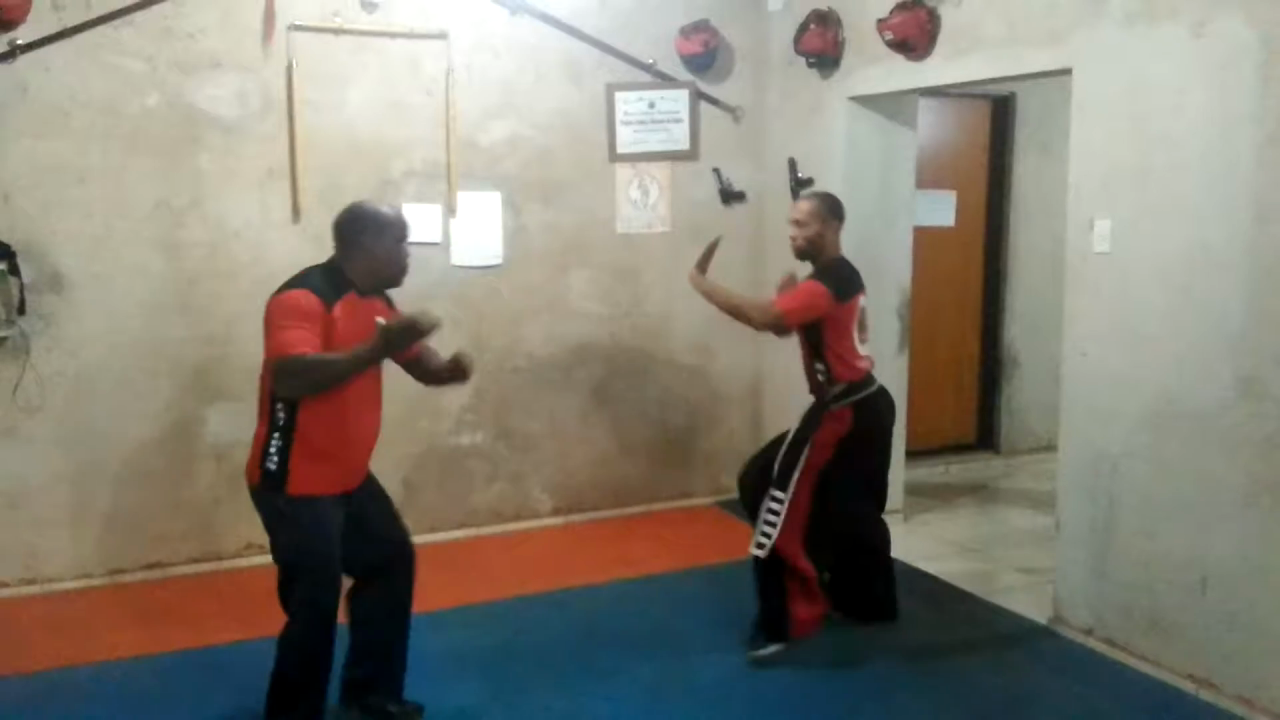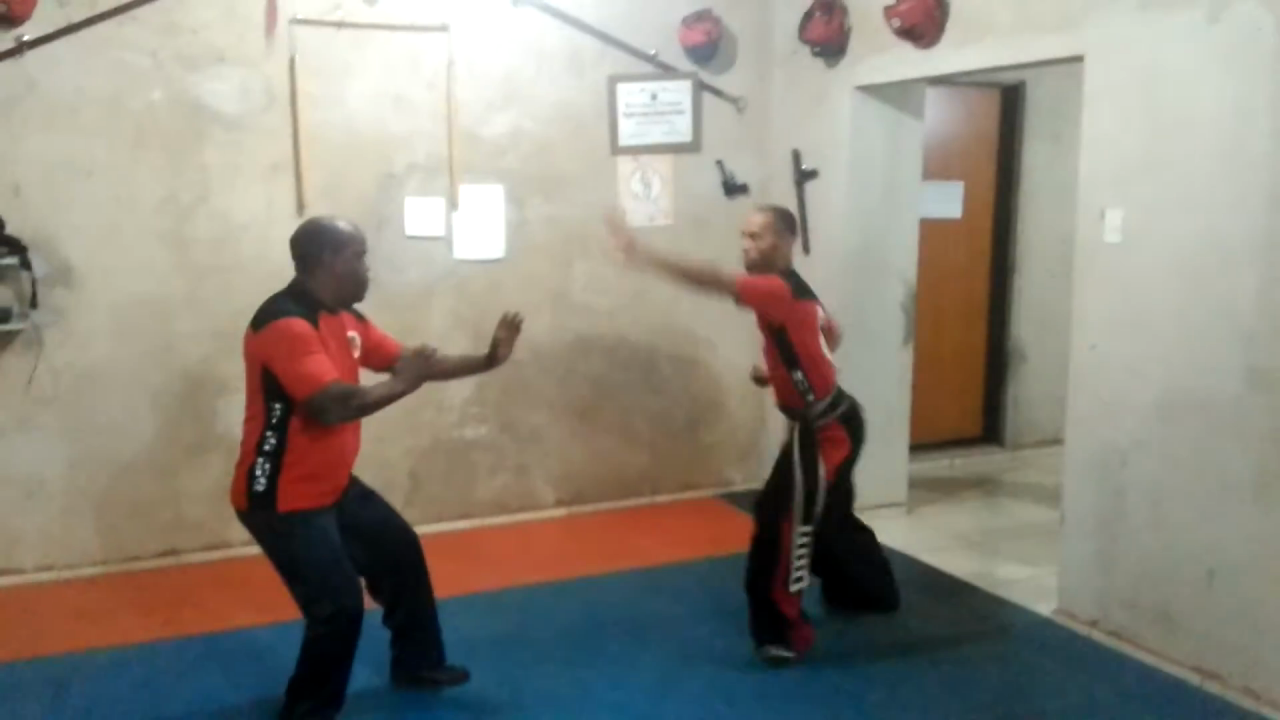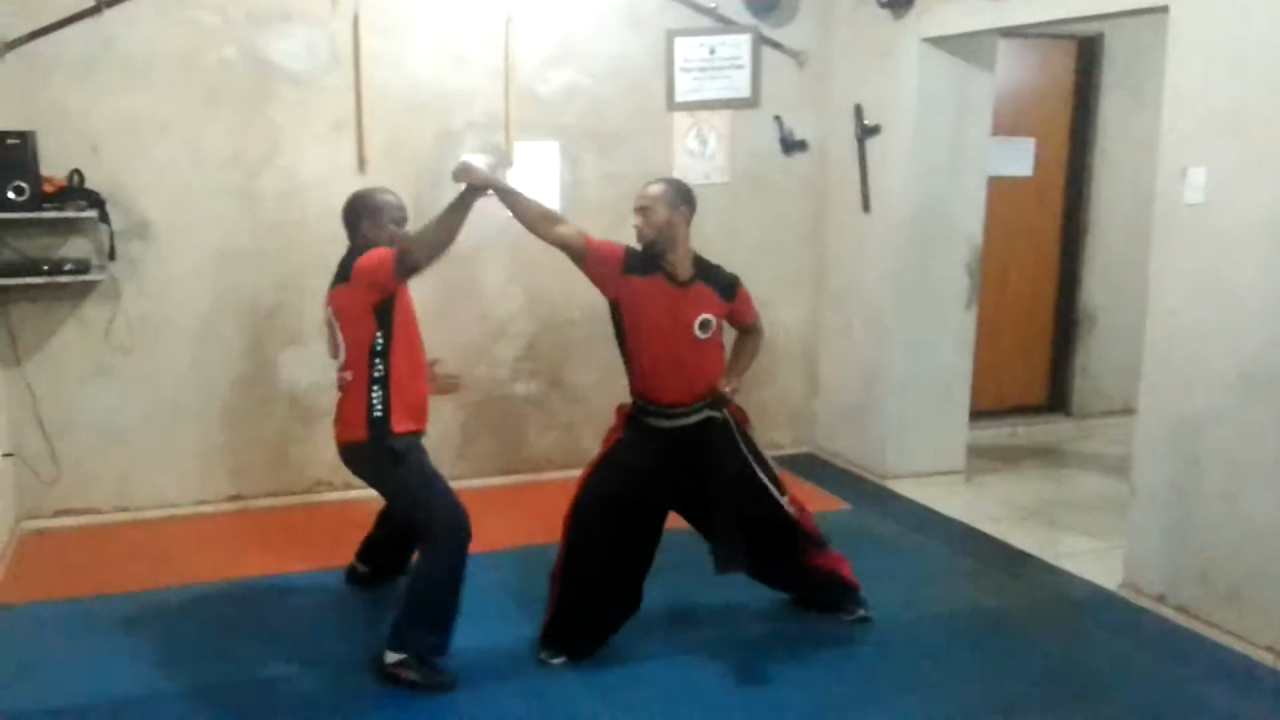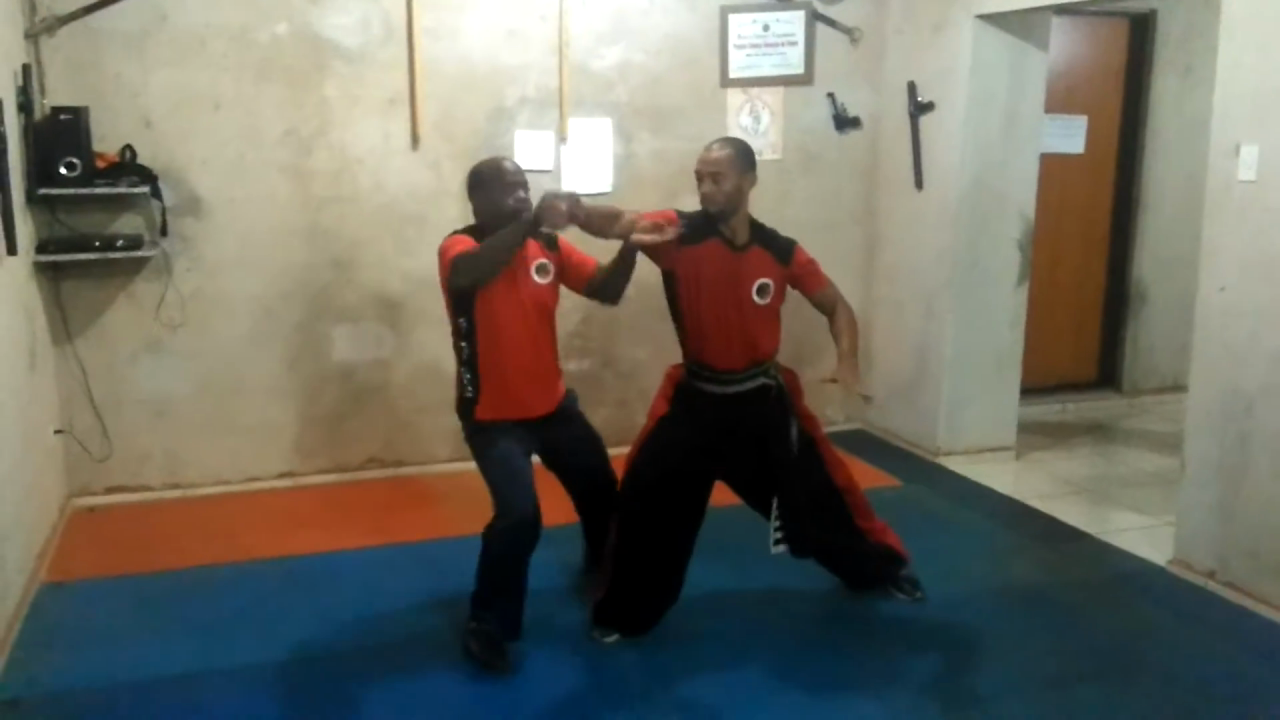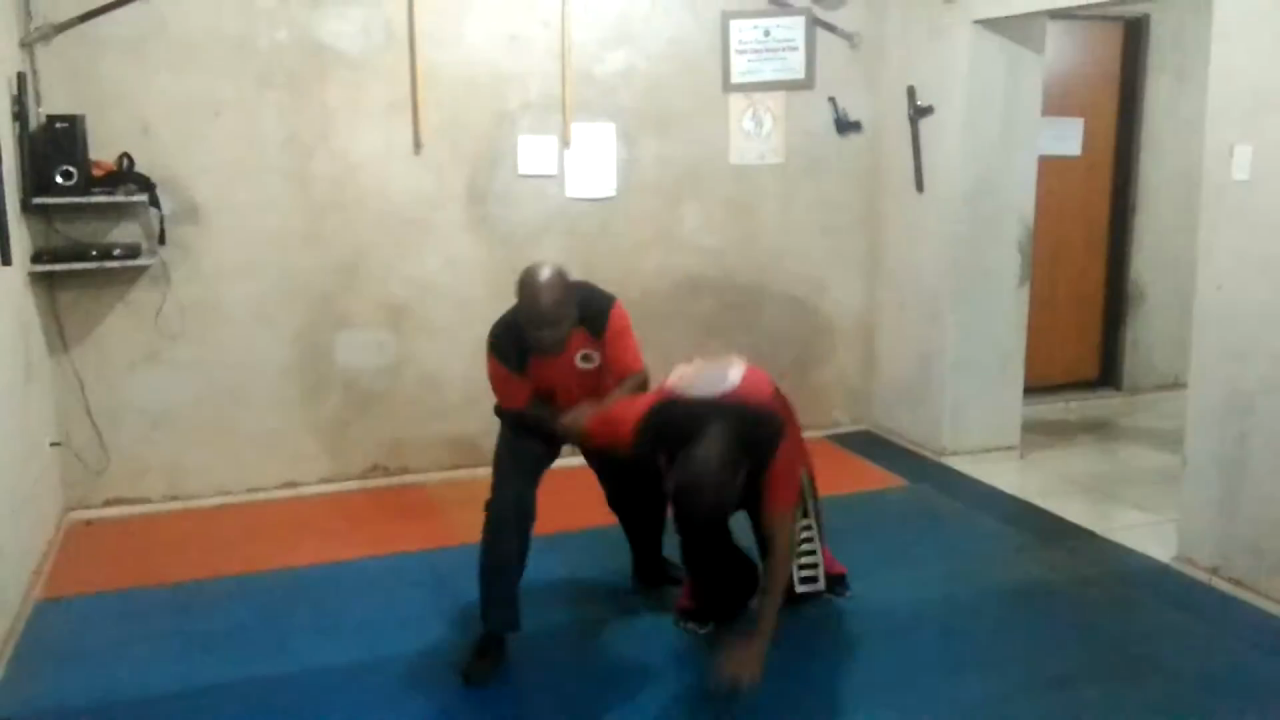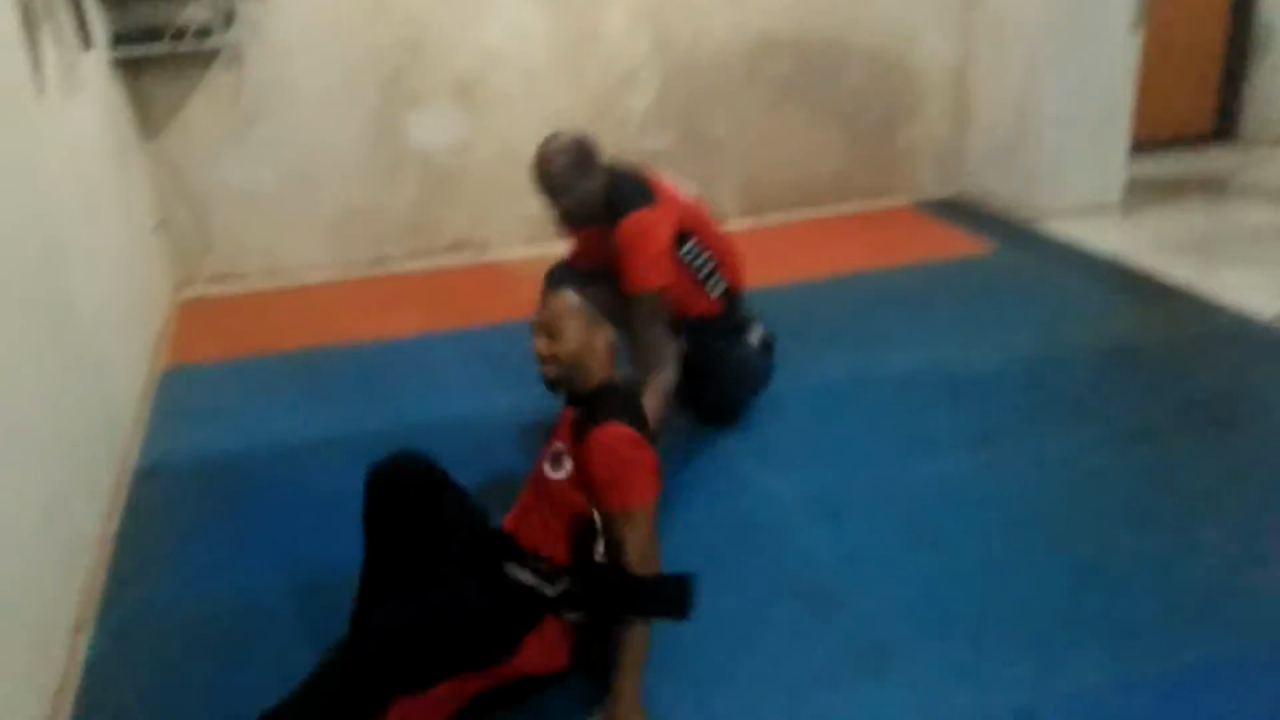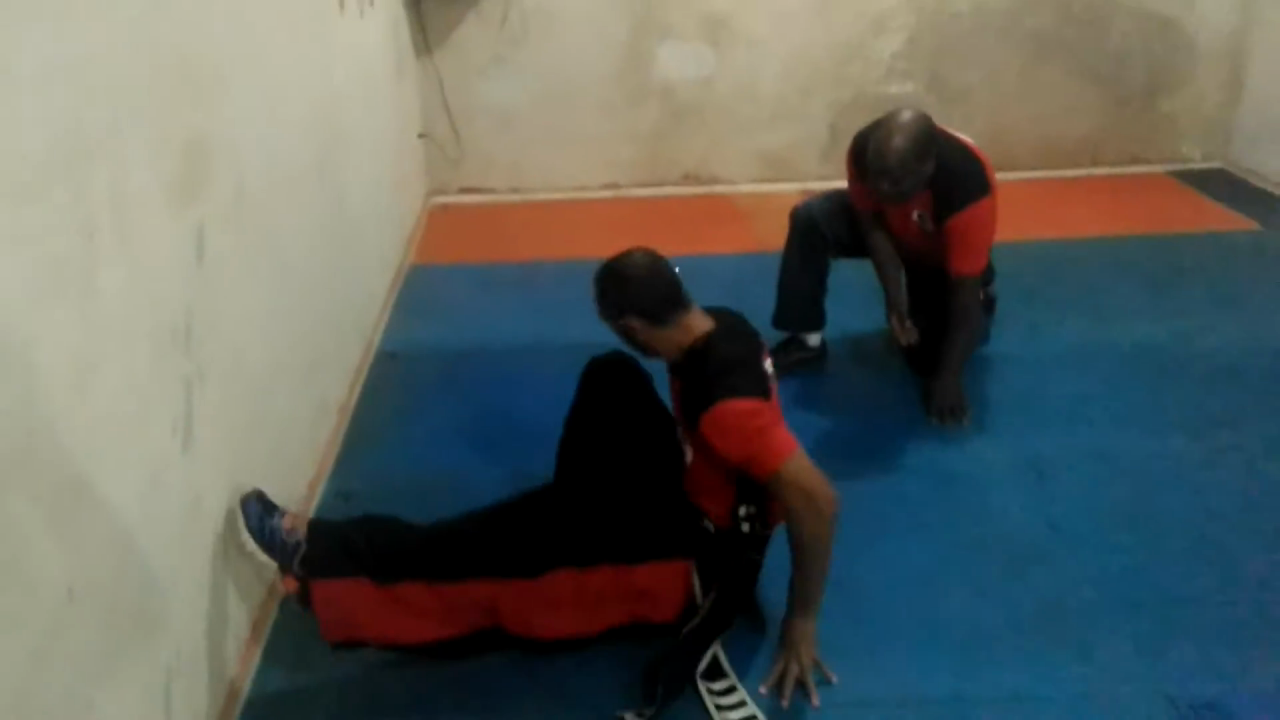
dt=0.7s
person 1, frame 1
left shoulder: (826, 285)
right shoulder: (840, 277)
left elbow: (763, 317)
right elbow: (787, 320)
left wrist: (703, 283)
right wrist: (787, 299)
left hip: (845, 412)
right hip: (866, 407)
left knee: (784, 503)
right knee: (852, 511)
left ankle: (785, 620)
right ankle: (869, 601)
person 1, frame 2
left shoulder: (780, 291)
right shoulder: (788, 293)
left elbow: (715, 281)
right elbow: (831, 333)
left wrist: (640, 252)
right wrist: (774, 370)
left hip: (826, 431)
right hip: (824, 424)
left knee: (785, 521)
right knee: (823, 518)
left ankle: (784, 632)
right ankle: (868, 592)
person 1, frame 3
left shoulder: (723, 286)
right shoulder: (622, 269)
left elbow: (753, 332)
right elbow: (555, 228)
left wrist: (732, 375)
right wrist: (494, 186)
left hip: (710, 431)
right hip: (646, 433)
left knee: (766, 518)
right knee: (597, 524)
left ankle: (836, 590)
right ankle: (567, 635)
person 1, frame 4
left shoulder: (781, 252)
right shoulder: (678, 234)
left elbow: (836, 306)
right elbow: (617, 223)
left wrist: (847, 363)
right wrist: (573, 211)
left hip: (762, 399)
right hip: (695, 400)
left knee: (819, 490)
right knee: (646, 498)
left ankle: (882, 568)
right ankle: (624, 613)
person 1, frame 5
left shoulder: (773, 441)
right shoulder: (644, 421)
left elbow: (781, 542)
left knee: (795, 514)
right knee: (699, 536)
left ankle: (816, 574)
person 1, frame 6
left shoulder: (613, 435)
right shoulder: (589, 406)
left elbow: (640, 566)
left hip: (541, 603)
right hip: (512, 561)
left knee: (385, 652)
right knee: (402, 477)
person 1, frame 7
left shoulder: (725, 403)
right shoulder: (721, 328)
left elbow: (815, 499)
left wrist: (801, 623)
left hip: (704, 559)
right hip: (694, 492)
left knee: (528, 541)
right knee: (610, 377)
right ankle: (587, 514)
person 2, frame 1
left shoulder: (378, 302)
right shoulder: (303, 299)
left elbow: (419, 361)
right elbow: (290, 376)
left wrist: (448, 369)
right wrist: (377, 348)
left hip: (349, 477)
right hip: (293, 484)
left knee: (392, 566)
right knee: (315, 601)
person 2, frame 2
left shoulder: (345, 318)
right shoulder: (284, 325)
left elbow: (406, 360)
right elbow: (332, 405)
left wrist: (487, 360)
right wrist: (403, 382)
left hip: (333, 485)
right hip: (281, 500)
left knee: (399, 551)
right knee: (339, 605)
left ankle: (417, 661)
person 2, frame 3
left shoulder: (357, 282)
right shoulder: (370, 268)
right elbow: (418, 253)
left wrist: (414, 382)
right wrist: (468, 197)
left hip: (369, 431)
right hip: (381, 437)
left knee: (410, 504)
right knee: (449, 528)
left ankle: (370, 566)
right ankle: (406, 652)
person 2, frame 4
left shoulder: (549, 246)
right shoulder: (461, 246)
left elbow: (605, 291)
right elbow: (467, 277)
left wrist: (630, 245)
right wrist: (529, 223)
left hip: (552, 405)
right hip: (491, 416)
left knee: (599, 487)
right knee: (519, 517)
left ankle: (605, 566)
right ankle: (487, 624)
person 2, frame 5
left shoulder: (604, 311)
right shoulder: (505, 344)
left elbow: (635, 381)
right elbow: (516, 411)
right wrist: (577, 429)
left hip: (603, 408)
right hip: (535, 419)
left knee: (639, 488)
right knee: (509, 507)
left ankle: (649, 569)
right ankle: (494, 633)
person 2, frame 6
left shoulder: (640, 216)
right shoulder: (582, 209)
left elbow: (647, 310)
right elbow: (592, 266)
left wrist: (651, 391)
left hip: (702, 296)
right hip: (651, 281)
left knee: (720, 405)
right knee: (563, 283)
left ankle: (753, 346)
person 2, frame 7
left shoulder: (968, 190)
right shoulder: (866, 150)
left elbow: (965, 292)
right elbow: (871, 224)
left wrist: (950, 379)
right wrist: (895, 301)
left hip: (942, 257)
right hip: (890, 223)
left knee: (930, 357)
right knee: (810, 219)
left ankle: (980, 308)
right ankle: (806, 339)
